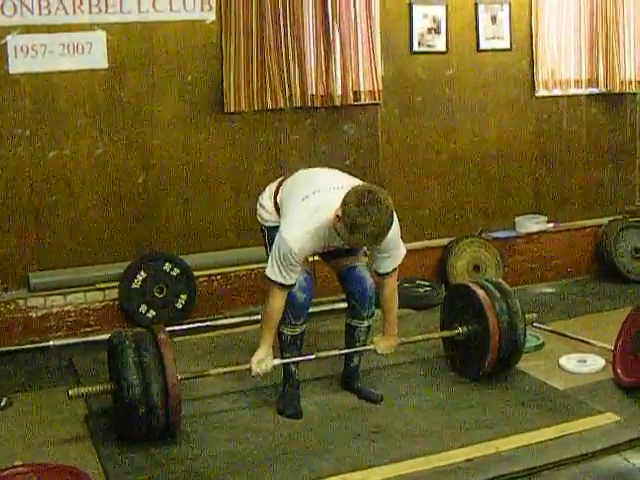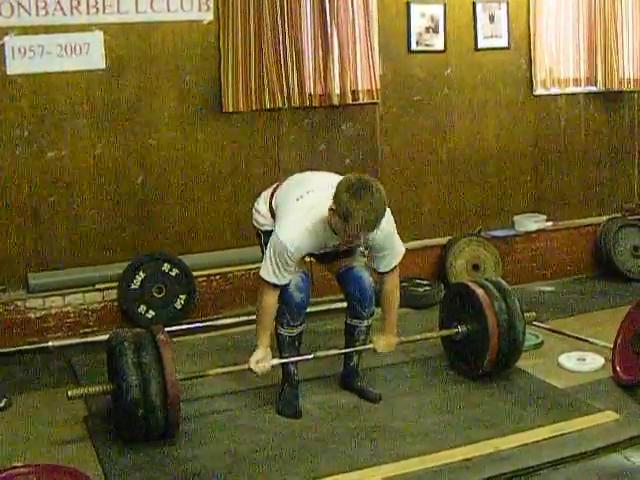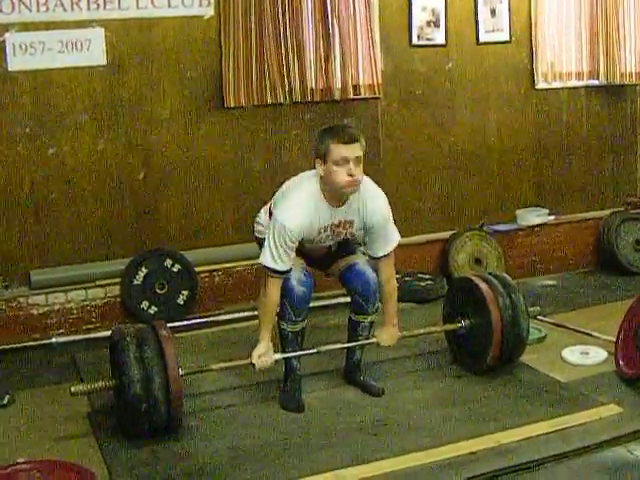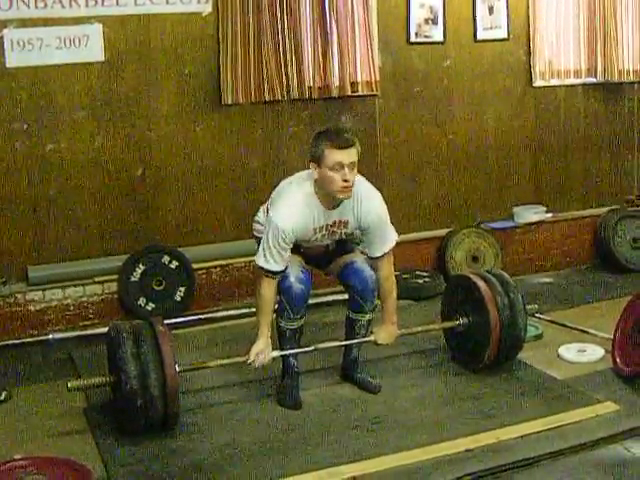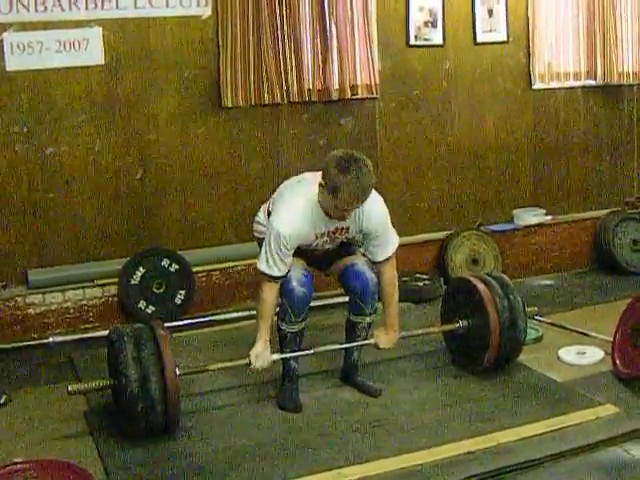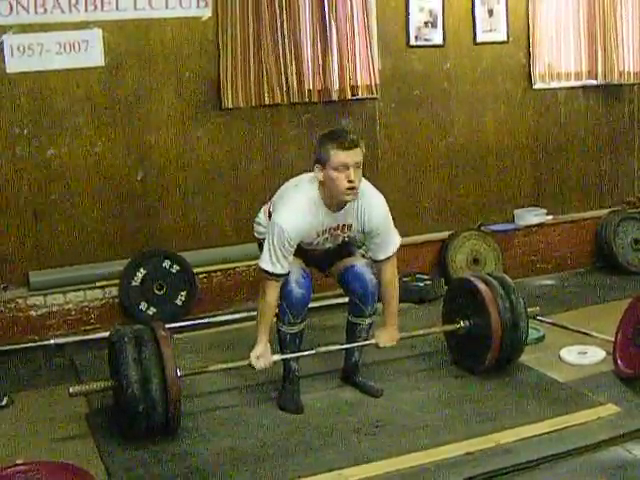
dt=0.5s
person 1, frame 1
left shoulder: (385, 223)
right shoulder: (298, 232)
left elbow: (387, 278)
right elbow: (278, 292)
left wrist: (389, 333)
right wrist: (265, 347)
right hip: (279, 212)
left knee: (363, 287)
right knee: (298, 293)
left ankle: (351, 374)
right ankle: (290, 382)
person 1, frame 2
left shoulder: (381, 221)
right shoulder: (293, 231)
left elbow: (390, 276)
right elbow: (270, 292)
left wrist: (389, 332)
right wrist: (262, 346)
right hip: (274, 219)
left knee: (363, 288)
right knee: (295, 294)
left ankle: (351, 373)
right ankle: (289, 382)
person 1, frame 3
left shoulder: (374, 200)
right shoulder: (293, 211)
left elbow: (385, 264)
right elbow: (272, 282)
left wrist: (390, 323)
right wrist: (264, 340)
left hip: (336, 242)
right hip: (278, 239)
left knee: (367, 284)
right knee: (298, 289)
left ankle: (354, 367)
right ankle: (292, 375)
person 1, frame 4
left shoulder: (370, 200)
right shoulder: (287, 211)
left elbow: (384, 263)
right elbow: (268, 280)
left wrist: (389, 322)
right wrist: (263, 337)
left hip: (335, 241)
right hip: (285, 243)
left knee: (365, 280)
right knee: (295, 286)
left ankle: (351, 364)
right ankle: (290, 373)
person 1, frame 5
left shoulder: (374, 208)
right shoulder: (289, 218)
left elbow: (387, 267)
right elbow: (270, 285)
left wrist: (390, 327)
right wrist: (262, 342)
left hip: (335, 242)
right hip: (280, 241)
left knee: (366, 282)
right knee: (297, 289)
left ankle: (351, 367)
right ankle: (289, 377)
person 1, frame 6
left shoulder: (373, 204)
right shoulder: (291, 215)
left elbow: (387, 265)
right elbow: (271, 285)
left wrist: (390, 325)
right wrist: (262, 342)
left hip: (336, 242)
right hip: (278, 239)
left knee: (365, 284)
right knee: (296, 291)
left ankle: (352, 368)
right ankle: (290, 377)
